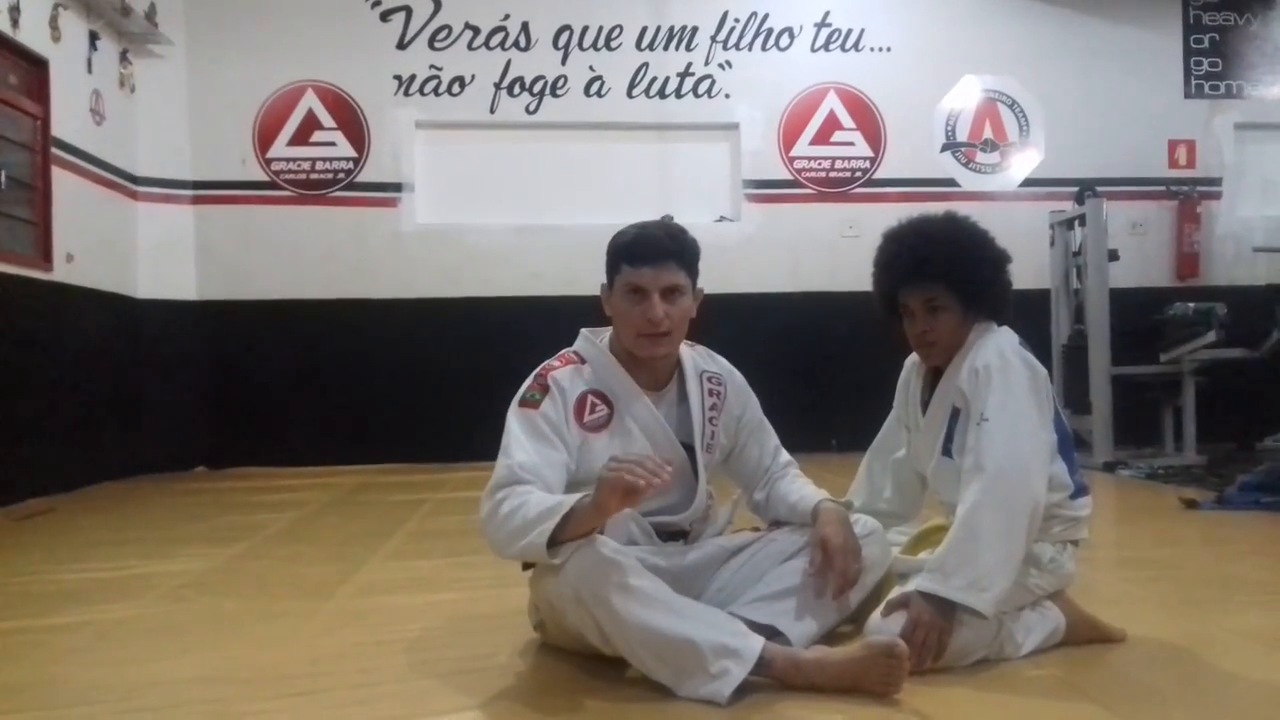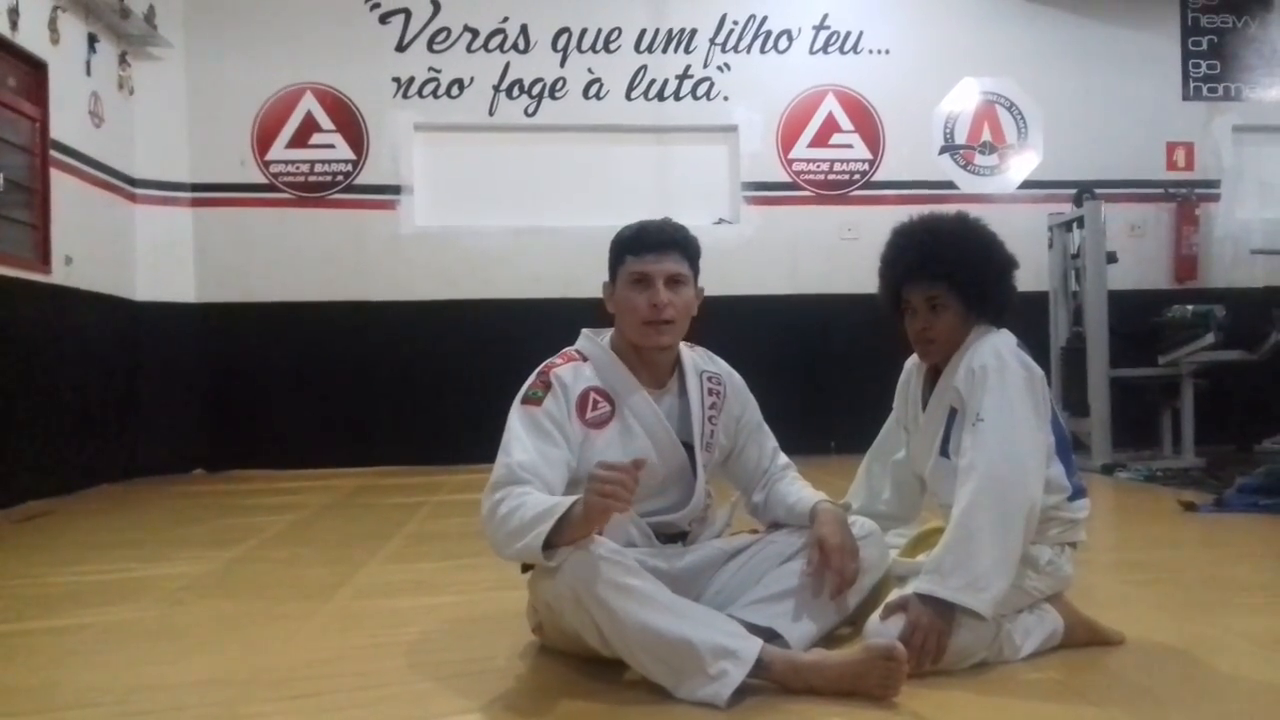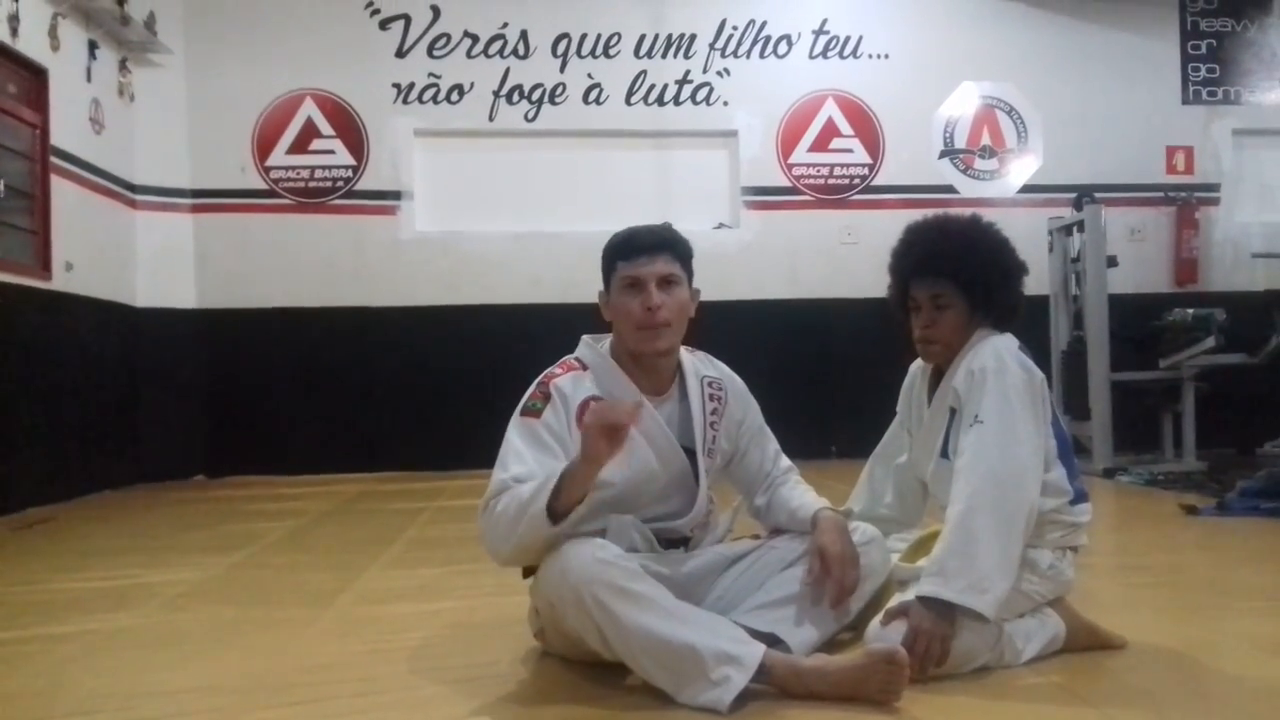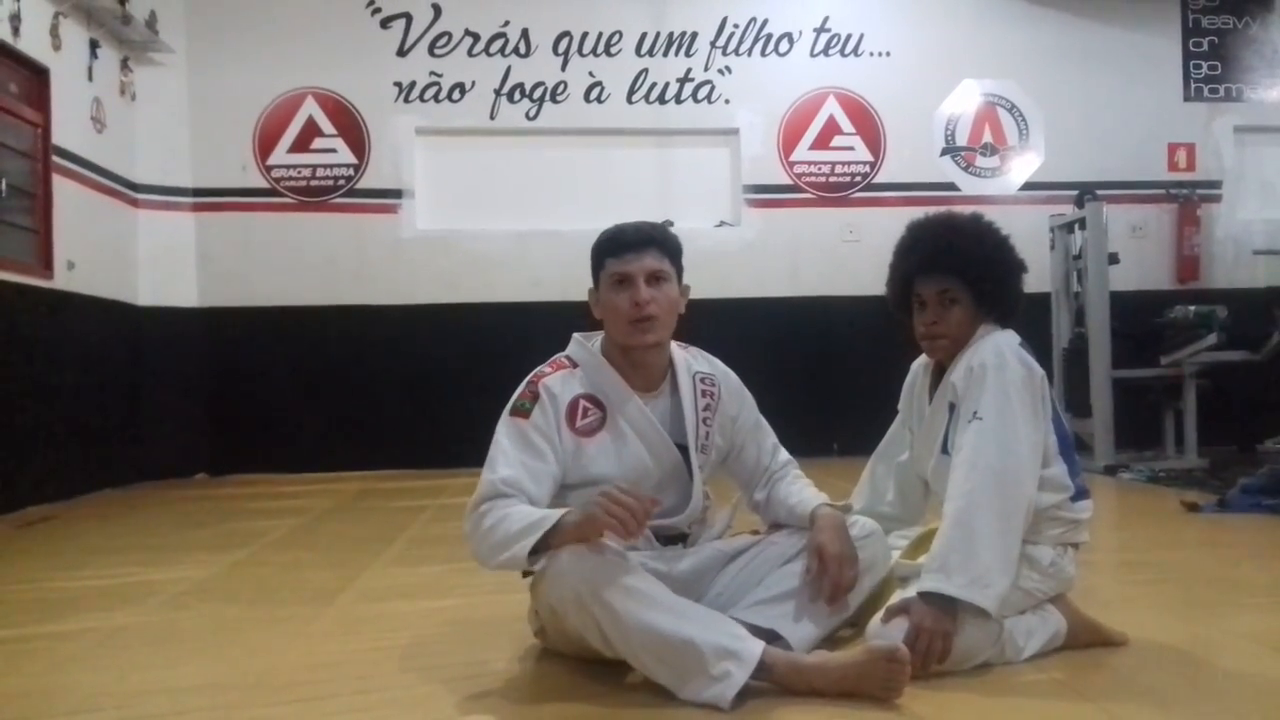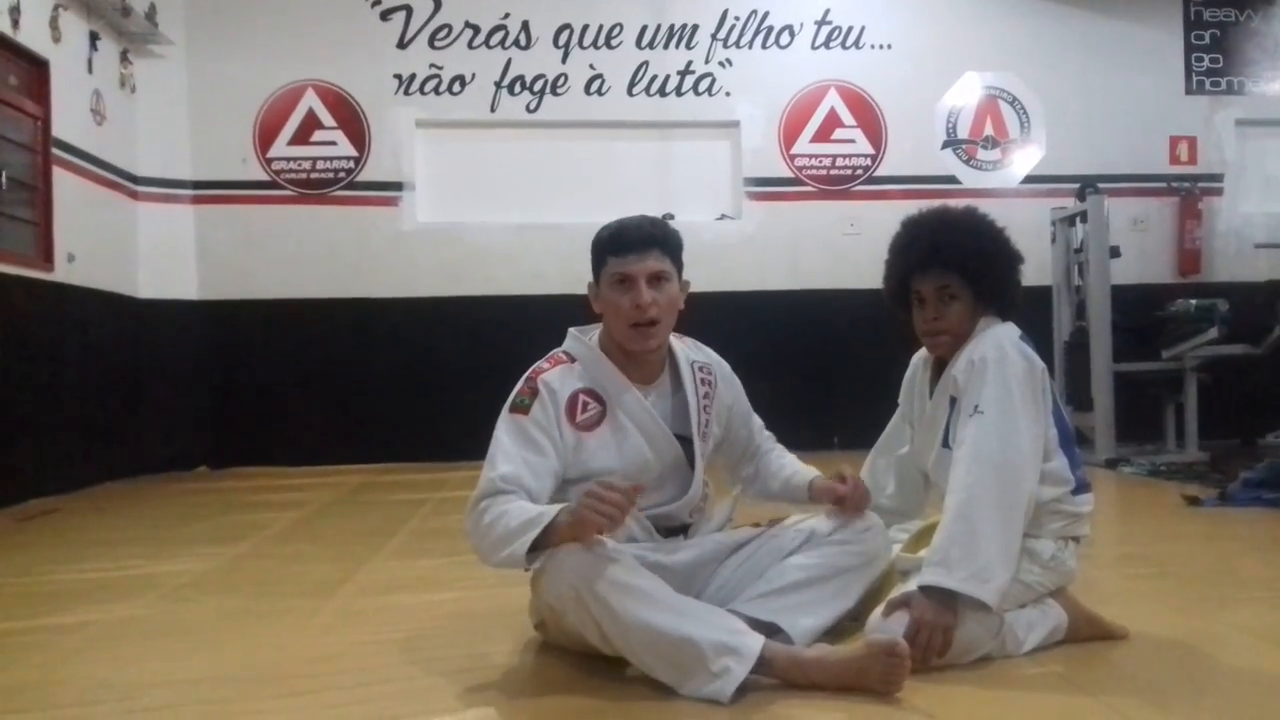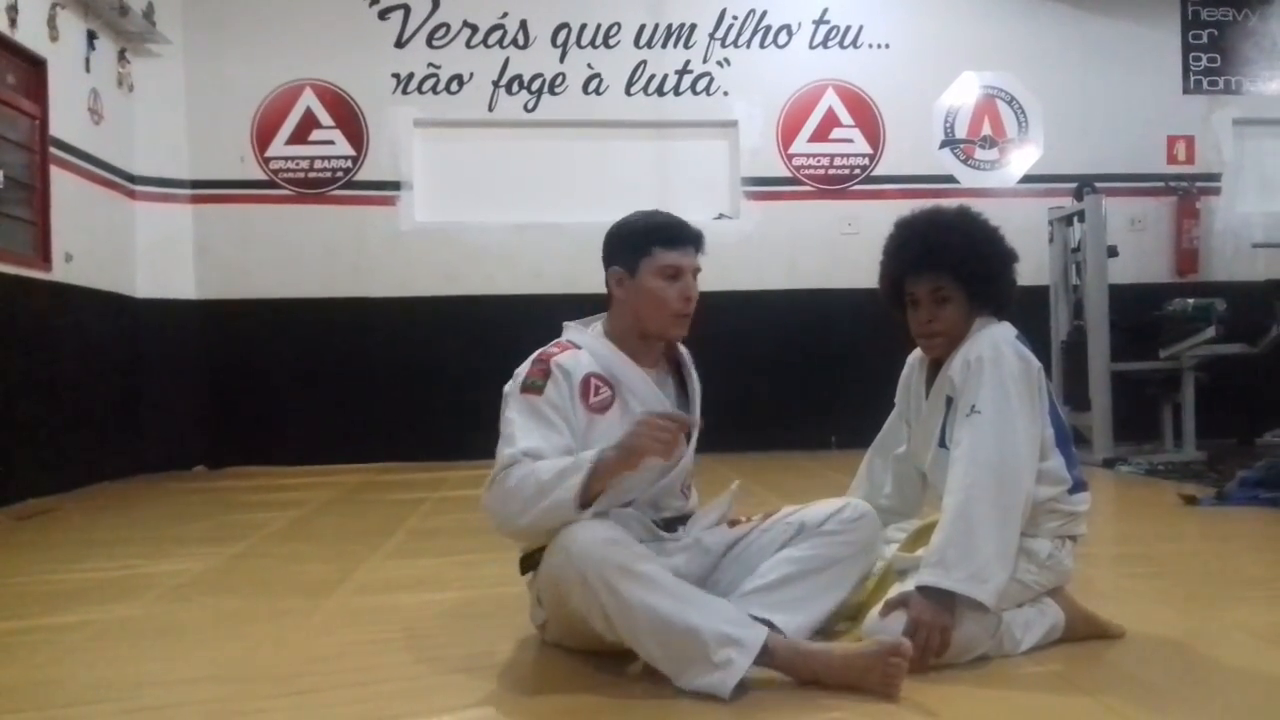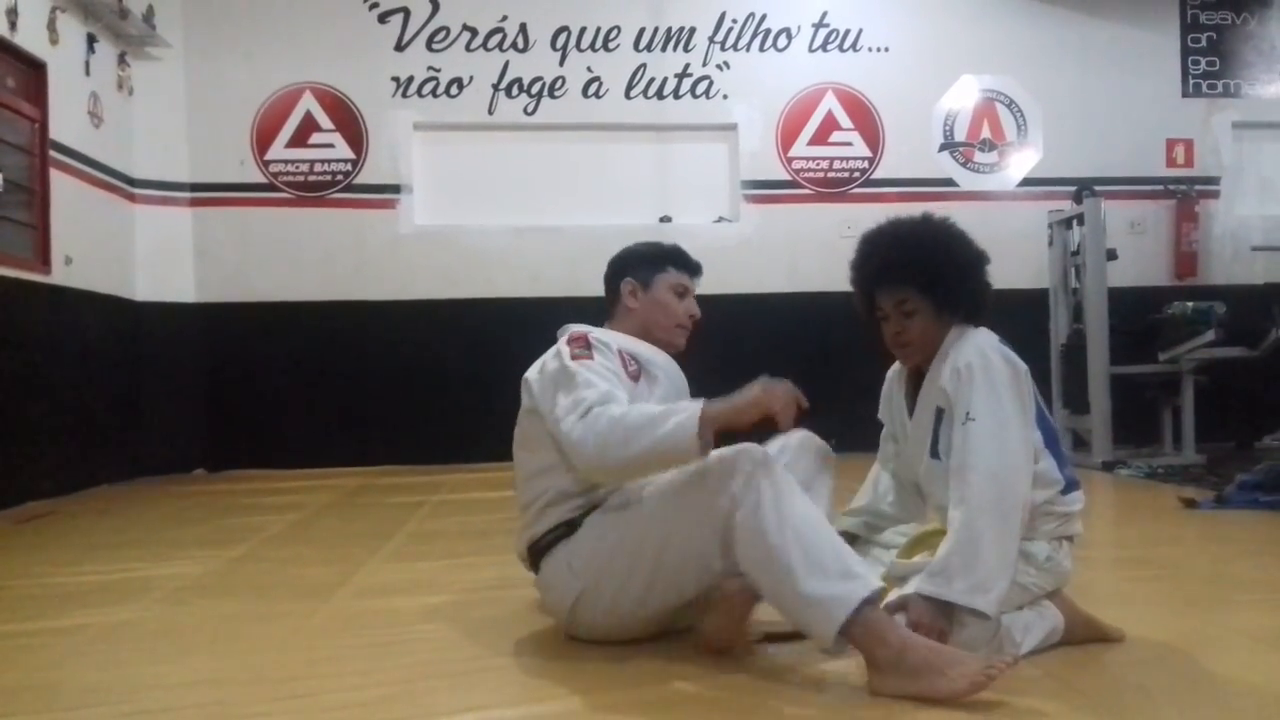
dt=0.4s
person 1, frame 1
left shoulder: (717, 380)
right shoulder: (557, 386)
left elbow: (772, 474)
right elbow: (506, 516)
left wrist: (826, 509)
right wrist: (595, 506)
left hip: (696, 568)
right hip: (602, 579)
left knee: (864, 538)
right knee: (577, 567)
left ankle: (721, 641)
right ankle: (790, 662)
person 1, frame 2
left shoulder: (716, 381)
right shoulder: (559, 384)
left elbow: (770, 476)
right elbow: (507, 513)
left wrist: (823, 510)
right wrist: (582, 512)
left hip: (695, 570)
right hip: (601, 581)
left knee: (862, 541)
right knee: (574, 570)
left ankle: (722, 642)
right ankle: (788, 664)
person 1, frame 3
left shoulder: (717, 385)
right shoulder: (561, 392)
left elbow: (773, 480)
right elbow: (502, 531)
left wrist: (825, 519)
right wrist: (584, 469)
left hip: (696, 574)
right hip: (600, 591)
left knee: (863, 546)
right knee: (575, 568)
left ankle: (717, 648)
right ankle: (788, 669)
person 1, frame 4
left shoulder: (710, 380)
right shoulder: (552, 392)
left elbow: (773, 473)
right elbow: (489, 525)
left wrist: (825, 515)
right wrist: (577, 522)
left hip: (696, 572)
right hip: (600, 583)
left knee: (863, 540)
right knee: (570, 572)
left ankle: (716, 642)
right ankle: (793, 666)
person 1, frame 5
left shoulder: (705, 370)
right shoulder: (550, 387)
left elbow: (755, 451)
right elbow: (489, 522)
left wrist: (816, 484)
right wrist: (569, 521)
left hip: (695, 562)
right hip: (601, 576)
left knee: (861, 535)
right knee: (570, 570)
left ankle: (728, 636)
right ankle: (790, 660)
person 1, frame 6
left shoulder: (679, 362)
right shoulder: (557, 371)
right elbow: (510, 502)
right wrist: (613, 460)
left hip: (686, 558)
right hip: (585, 576)
left knee: (852, 521)
right knee: (582, 551)
left ankle: (692, 637)
right ankle: (799, 657)
person 1, frame 7
left shoulder: (650, 370)
right shoulder: (581, 352)
right elbow: (597, 441)
right wrist: (721, 412)
left hip: (656, 566)
right hip: (588, 574)
left knee: (802, 452)
right knee: (745, 472)
left ankle: (730, 598)
right ankle: (889, 648)
person 2, frame 1
left shoulder: (1000, 366)
right shoulder: (919, 369)
left elbow: (1002, 491)
right elbow: (893, 467)
left wrist: (945, 592)
left hip: (1031, 543)
right hip: (976, 536)
left knee: (895, 636)
left ankle: (1054, 619)
right ankle: (1030, 611)
person 2, frame 2
left shoulder: (997, 367)
right shoulder: (918, 370)
left elbow: (997, 492)
right elbow: (892, 471)
left wrist: (943, 594)
left hip: (1029, 545)
right hip: (978, 539)
left knee: (894, 638)
left ankle: (1053, 622)
right ankle: (1028, 612)
person 2, frame 3
left shoulder: (998, 369)
right shoulder: (923, 374)
left elbow: (992, 493)
right elbow: (894, 474)
left wrist: (944, 598)
left hip: (1031, 549)
right hip: (982, 543)
left knee: (895, 643)
left ankle: (1054, 626)
right ankle: (1035, 617)
person 2, frame 4
left shoulder: (998, 364)
right shoulder: (925, 372)
left elbow: (988, 488)
right elbow: (896, 473)
left wrist: (943, 593)
left hip: (1031, 546)
right hip: (981, 539)
left knee: (897, 639)
left ankle: (1056, 622)
right ankle: (1032, 610)
person 2, frame 5
left shoulder: (999, 358)
right shoulder: (925, 366)
left elbow: (989, 484)
right elbow: (896, 467)
left wrist: (945, 587)
left hip: (1032, 539)
right hip: (981, 534)
left knee: (898, 634)
left ankle: (1056, 616)
right ankle: (1035, 606)
person 2, frame 6
left shoulder: (996, 358)
right shoulder: (920, 365)
left elbow: (987, 485)
right elbow: (892, 468)
left wrist: (944, 588)
left hip: (1029, 540)
right hip: (974, 534)
left knee: (894, 633)
left ankle: (1054, 615)
right ankle: (1028, 605)
person 2, frame 7
left shoulder: (980, 364)
right shoulder: (900, 378)
left elbow: (990, 495)
right elbow: (895, 479)
left wrist: (943, 594)
right wrist: (840, 539)
left hip: (1024, 543)
right hip: (964, 533)
left ankle: (1052, 618)
